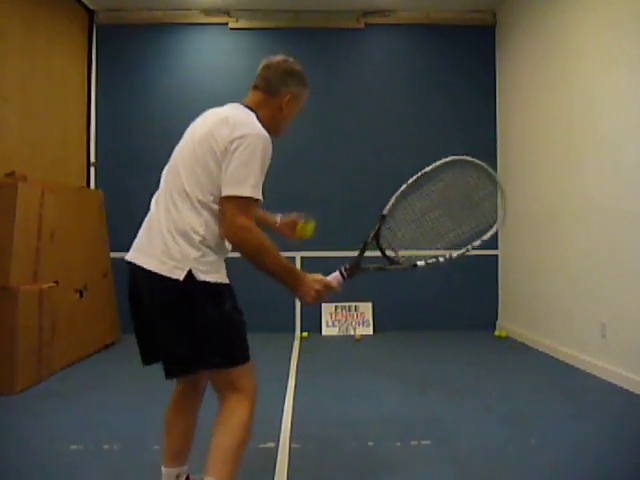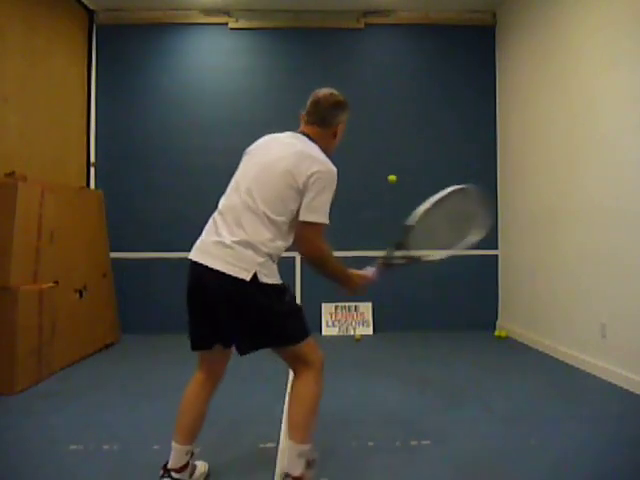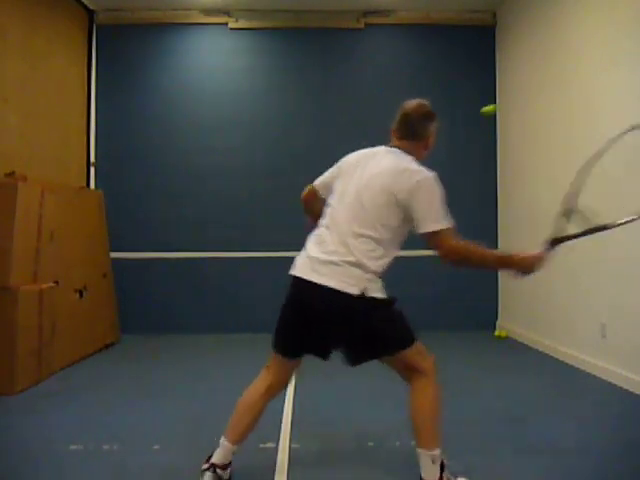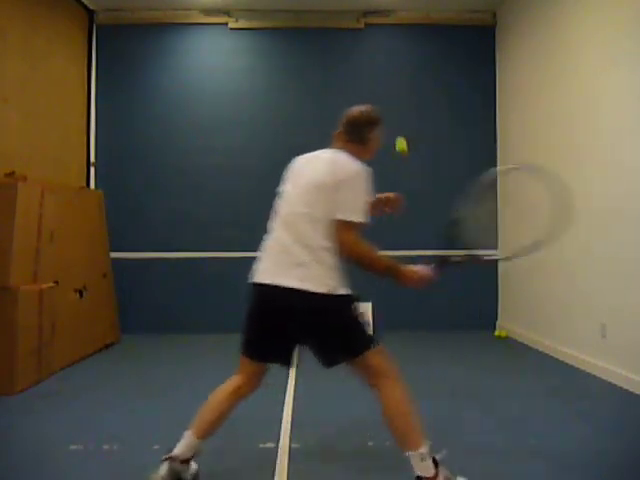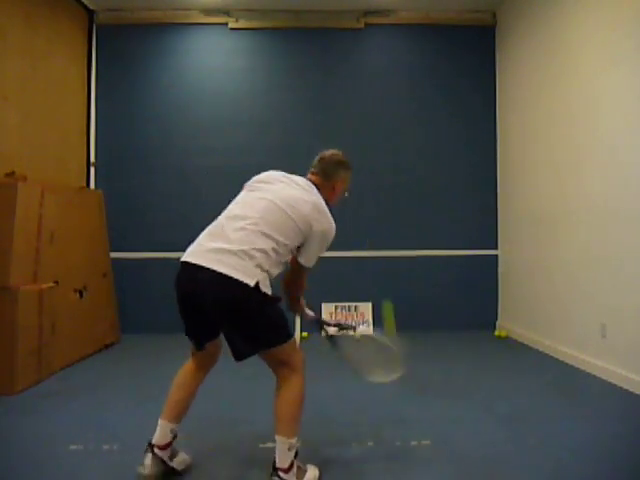
dt=1s
person 1, frame 1
left shoulder: (216, 118)
right shoulder: (252, 135)
right elbow: (237, 229)
left wrist: (270, 221)
right wrist: (298, 281)
left hip: (147, 265)
right hip: (186, 275)
left knee: (190, 385)
right knee: (239, 393)
person 1, frame 2
left shoulder: (265, 142)
right shoulder: (321, 168)
right elbow: (310, 248)
right wrist: (348, 278)
left hip: (203, 262)
right hip: (247, 275)
left knee: (210, 370)
right knee: (309, 363)
person 1, frame 3
left shoulder: (355, 159)
right shoulder: (420, 180)
left elbow: (309, 200)
right elbow: (450, 250)
right wrist: (511, 262)
left hip: (304, 279)
right hip: (352, 293)
left knee: (272, 377)
right knee: (422, 370)
person 1, frame 4
left shoulder: (301, 162)
right shoulder: (354, 172)
right elbow: (347, 243)
left wrist: (364, 206)
right wrist: (401, 273)
left hip: (266, 283)
right hip: (316, 293)
left knee: (246, 379)
right knee: (383, 376)
person 1, frame 5
left shoulder: (268, 177)
right shoulder: (324, 221)
right elbow: (295, 280)
right wrist: (296, 307)
left hip: (193, 266)
right hip: (238, 283)
left knee: (201, 359)
right knee: (291, 367)
left ankle: (159, 450)
